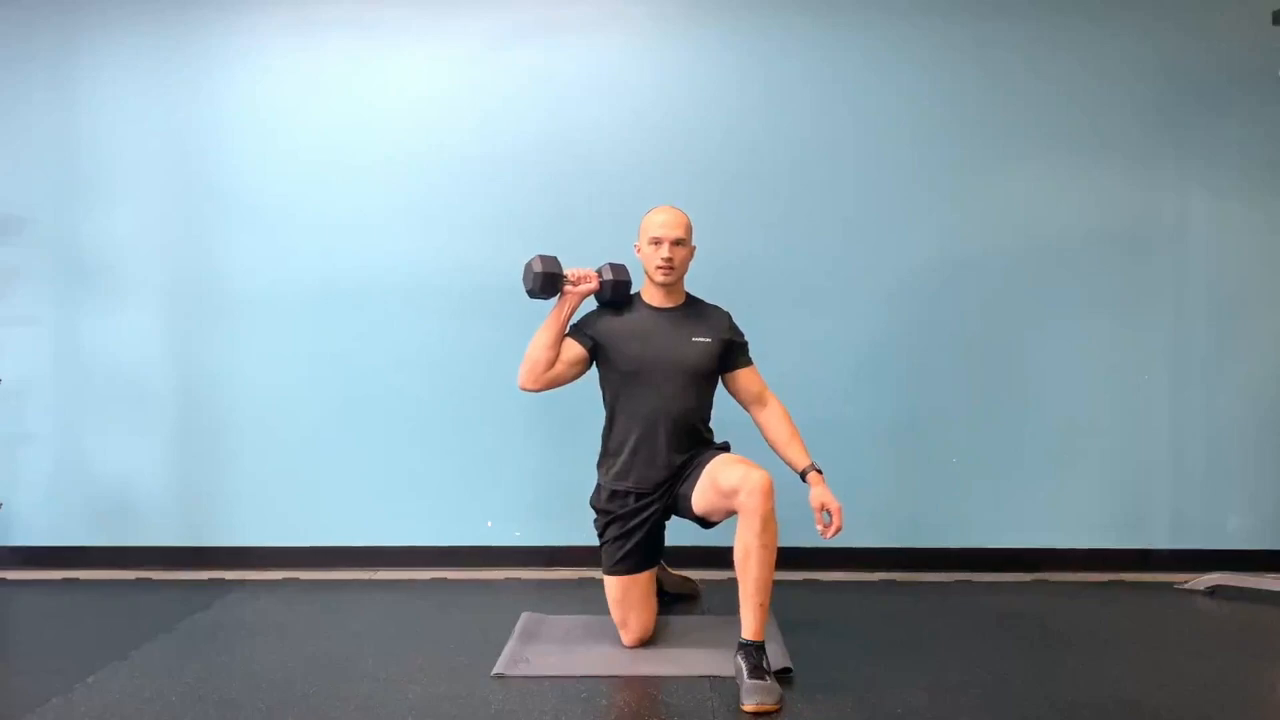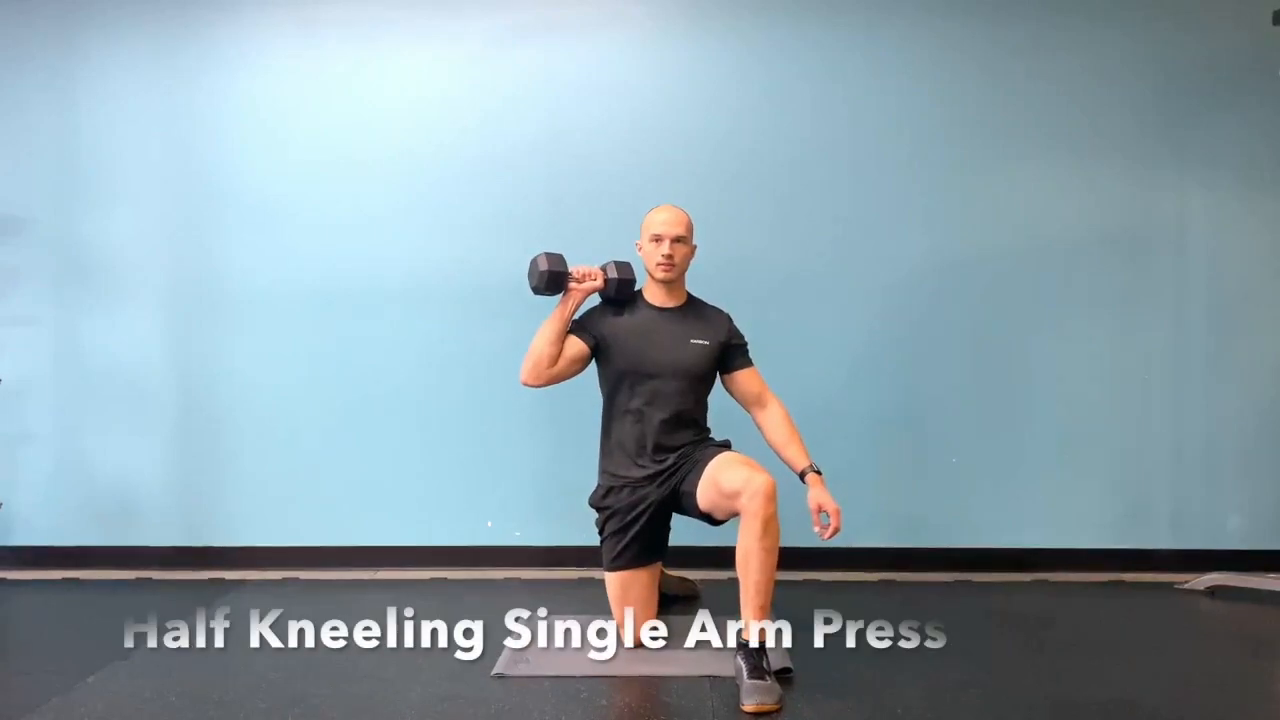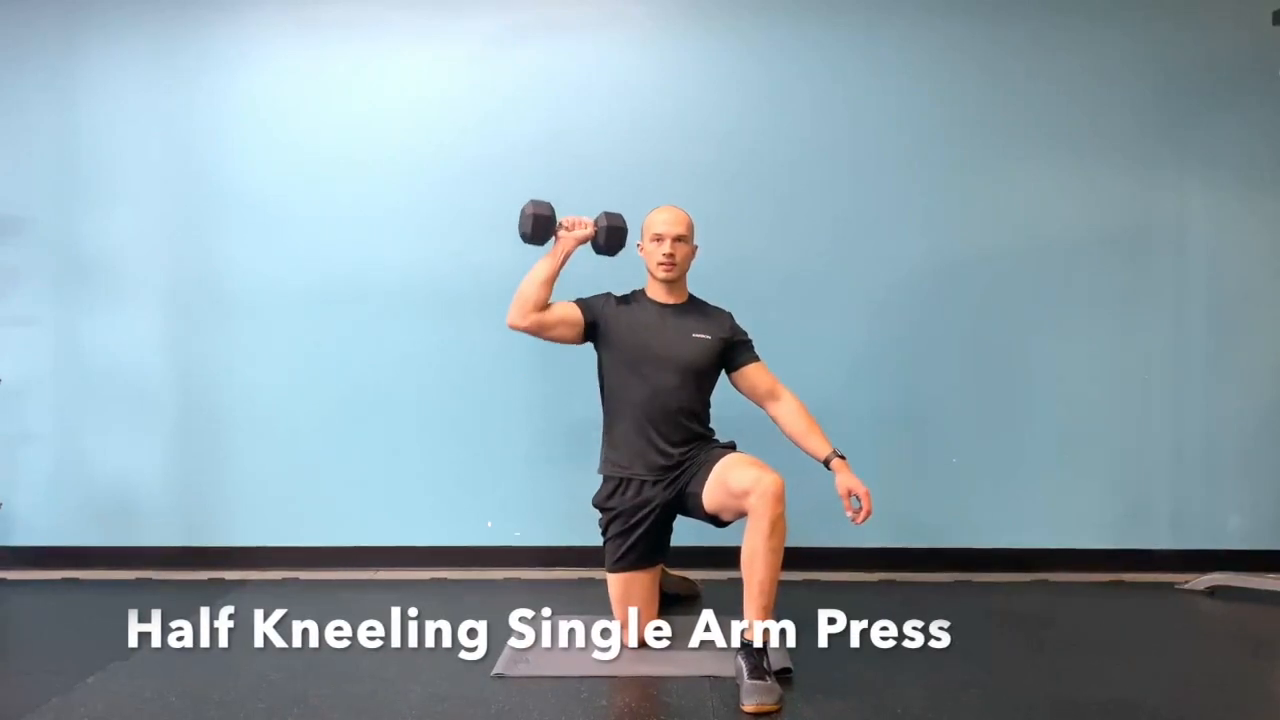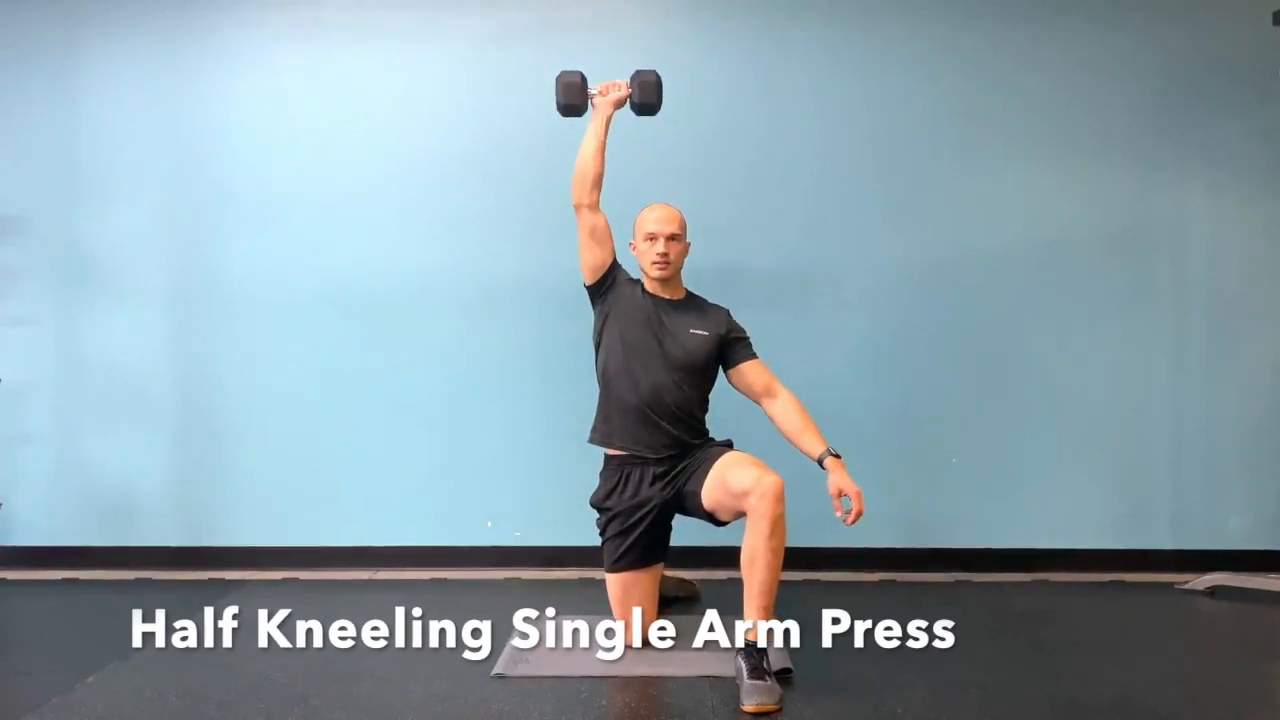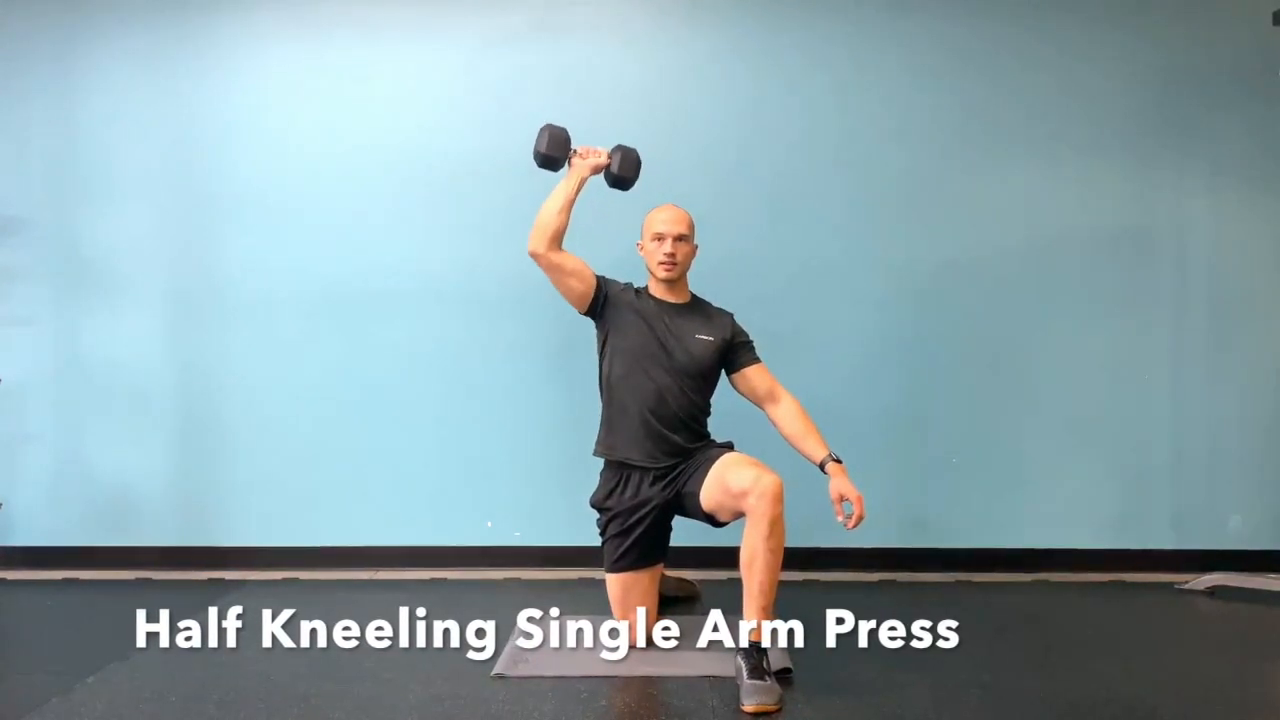
dt=0.7s
person 1, frame 1
left shoulder: (717, 324)
right shoulder: (606, 321)
left elbow: (761, 404)
right elbow: (532, 379)
left wrist: (812, 476)
right wrist: (566, 304)
left hip: (694, 469)
right hip: (627, 486)
left knee: (756, 485)
right knee: (634, 635)
left ankle: (751, 652)
right ankle: (653, 576)
person 1, frame 2
left shoulder: (716, 326)
right shoulder: (607, 318)
left elbow: (763, 405)
right elbow: (534, 375)
left wrist: (812, 477)
right wrist: (569, 301)
left hip: (692, 461)
right hip: (626, 481)
left knee: (758, 488)
right knee: (633, 635)
left ankle: (751, 651)
right ankle: (655, 581)
person 1, frame 3
left shoulder: (718, 324)
right shoulder: (609, 312)
left elbow: (775, 397)
right elbow: (521, 318)
left wrist: (836, 462)
right wrist: (561, 248)
left hip: (696, 463)
right hip: (631, 481)
left knee: (767, 487)
right knee: (635, 635)
left ankle: (753, 650)
right ankle: (659, 580)
person 1, frame 4
left shoulder: (716, 322)
right shoulder: (612, 294)
left elbow: (771, 395)
right elbow: (585, 202)
left wrist: (831, 461)
right wrist: (604, 114)
left hip: (694, 462)
right hip: (627, 476)
left knee: (766, 488)
right knee: (634, 634)
left ankle: (752, 650)
right ankle: (663, 581)
person 1, frame 5
left shoulder: (719, 325)
right shoulder: (614, 304)
left elbow: (775, 398)
right elbow: (542, 248)
left wrist: (832, 465)
right wrist: (579, 175)
left hip: (694, 465)
right hip: (628, 479)
left knee: (766, 487)
right knee: (633, 634)
left ankle: (752, 650)
right ankle: (657, 578)
